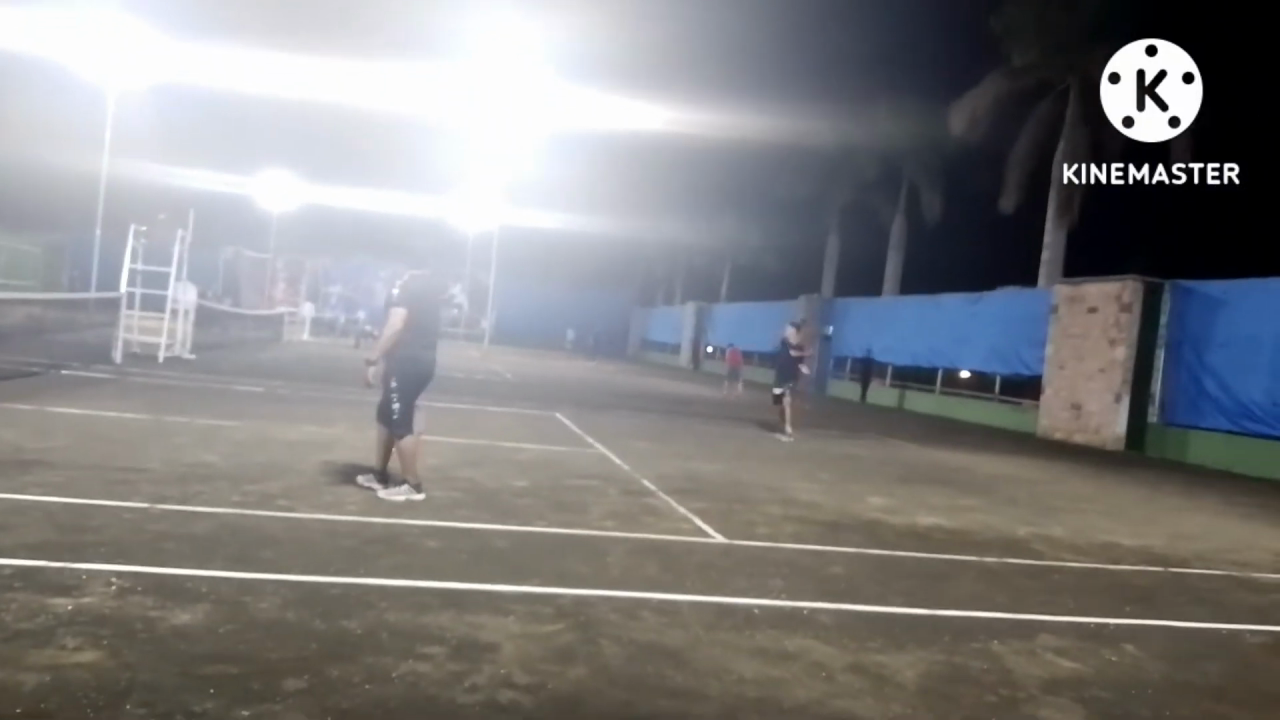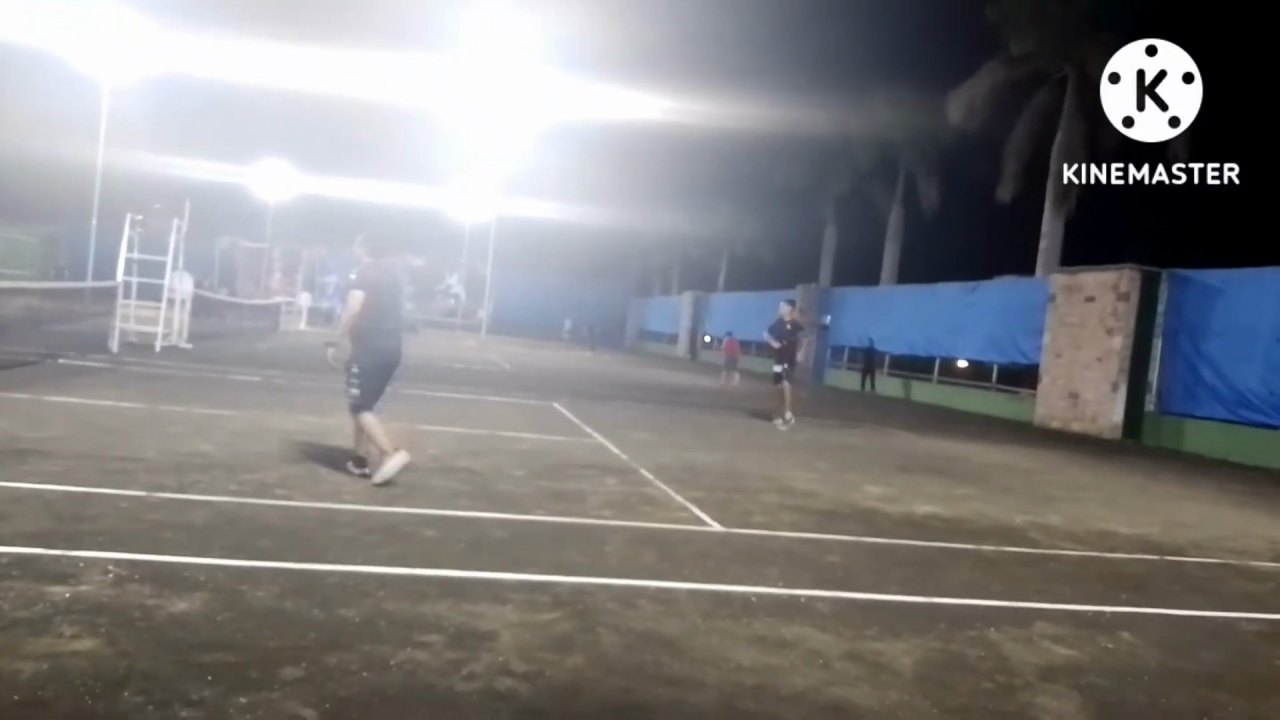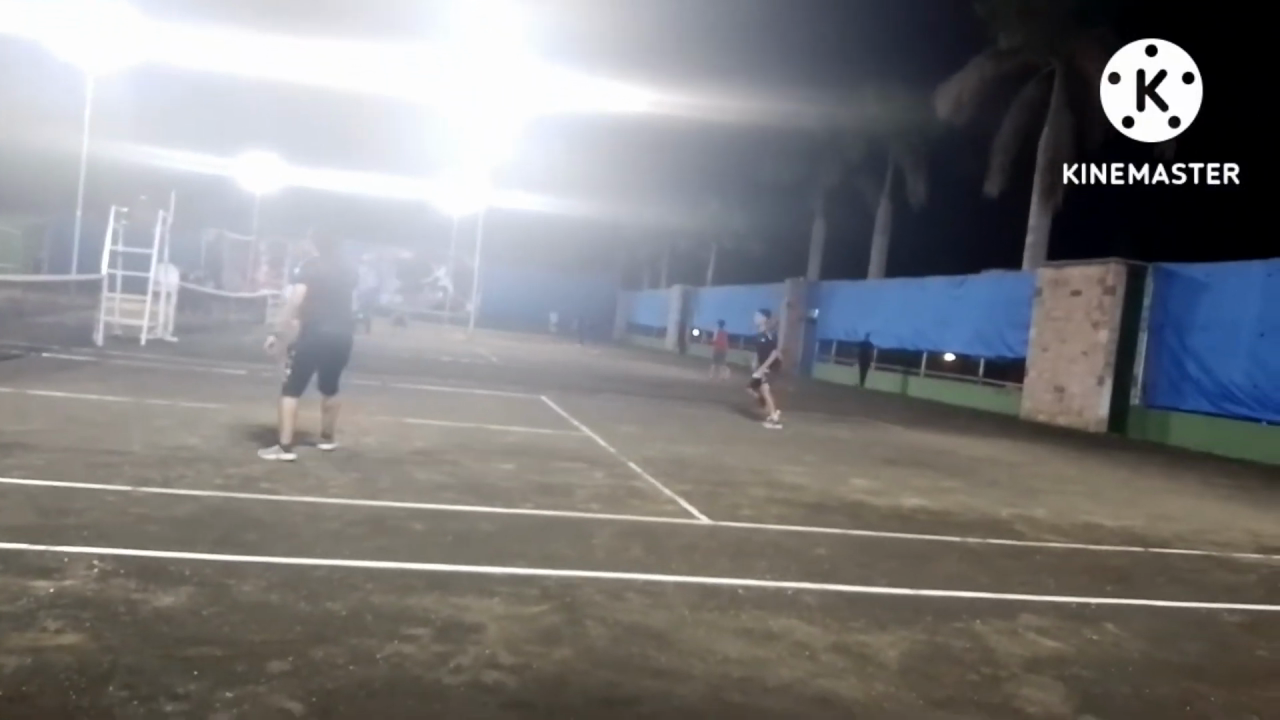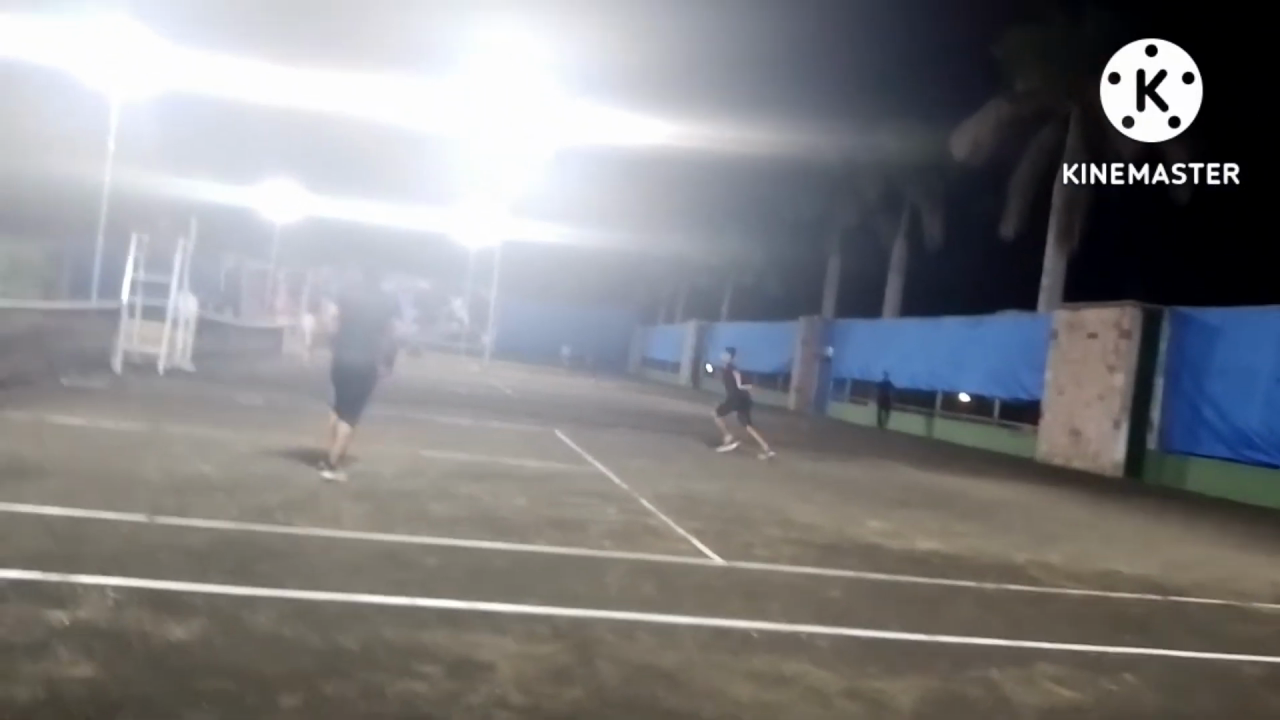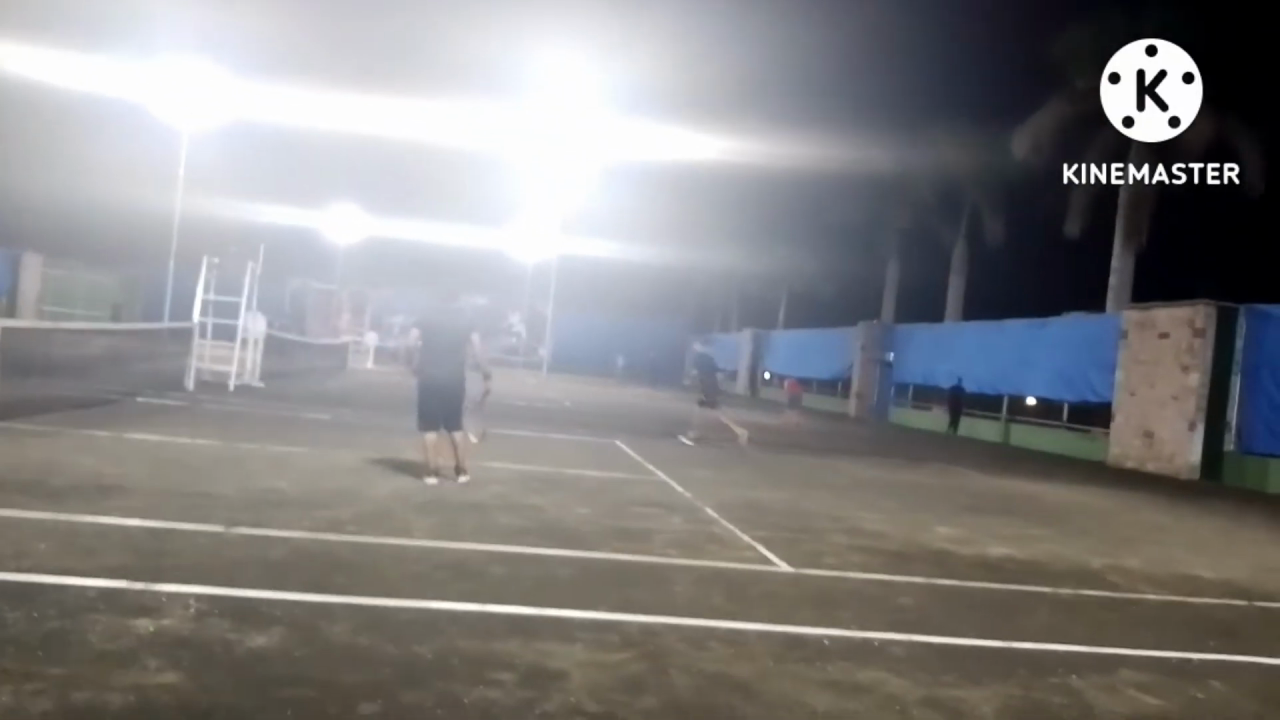
dt=0.5s
person 1, frame 1
left shoulder: (407, 285)
right shoulder: (434, 286)
left elbow: (394, 326)
left wrist: (373, 360)
left hip: (405, 363)
right hip: (423, 361)
left knee: (401, 423)
right knee: (386, 416)
left ankle: (412, 486)
right ankle: (380, 475)
person 1, frame 2
left shoulder: (364, 273)
right shoulder: (391, 276)
left elbow: (352, 309)
left wrist: (335, 343)
left hip: (370, 349)
right hip: (391, 348)
left knee: (359, 408)
right knee: (361, 404)
left ankle: (391, 454)
right ankle: (360, 460)
person 1, frame 3
left shoulder: (308, 268)
right shoulder: (348, 271)
left elbow: (295, 303)
left wrist: (278, 333)
left hip: (313, 335)
right hip: (342, 337)
left knee: (291, 390)
right knee: (329, 388)
left ankle: (285, 446)
right ankle: (327, 437)
person 1, frame 4
left shoulder: (347, 294)
right shoulder: (388, 302)
left elbow: (331, 322)
right elbow: (388, 335)
right wrist: (386, 360)
left hip: (342, 359)
right hip: (366, 363)
left knee: (340, 407)
right knee: (350, 414)
left ankle: (330, 456)
right ankle: (332, 464)
person 1, frame 5
left shoulder: (426, 318)
right shoulder: (464, 319)
left elbow: (412, 343)
right elbow: (476, 349)
left wrist: (413, 367)
right wrist: (486, 375)
left hip: (429, 377)
right hip: (454, 378)
left knee: (429, 425)
right knee: (454, 424)
left ankle: (432, 472)
right ankle: (461, 470)
